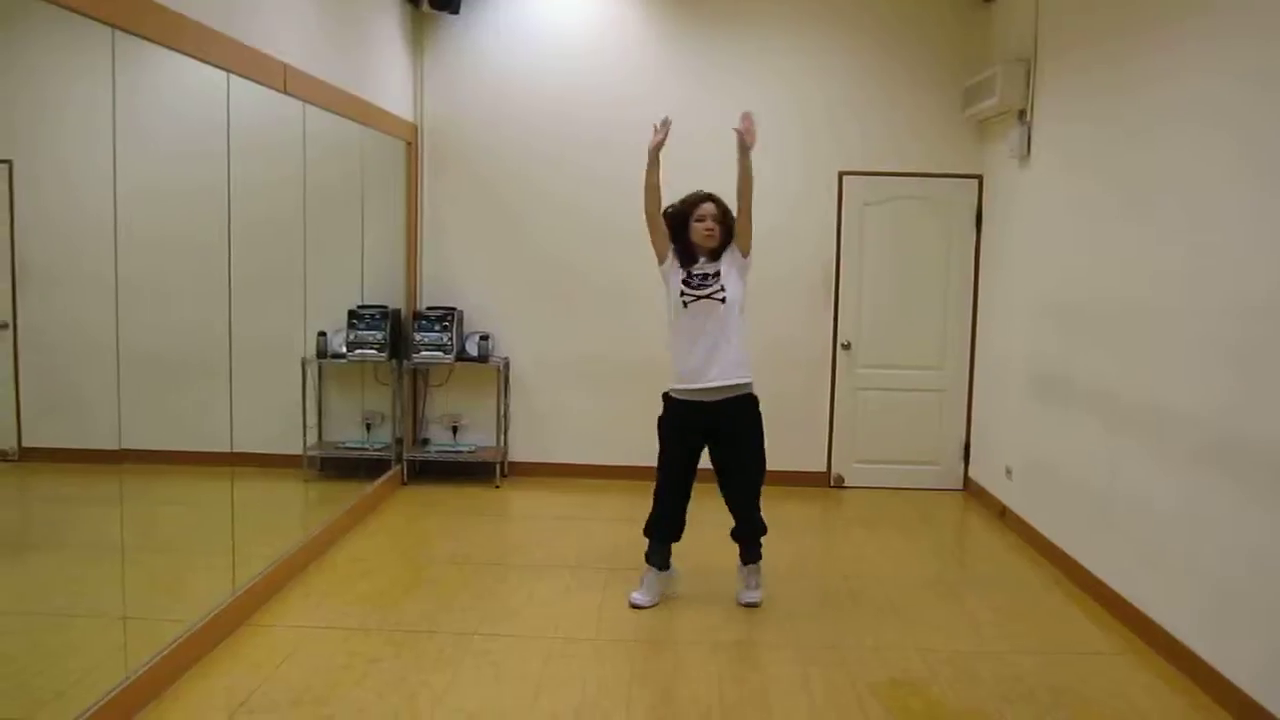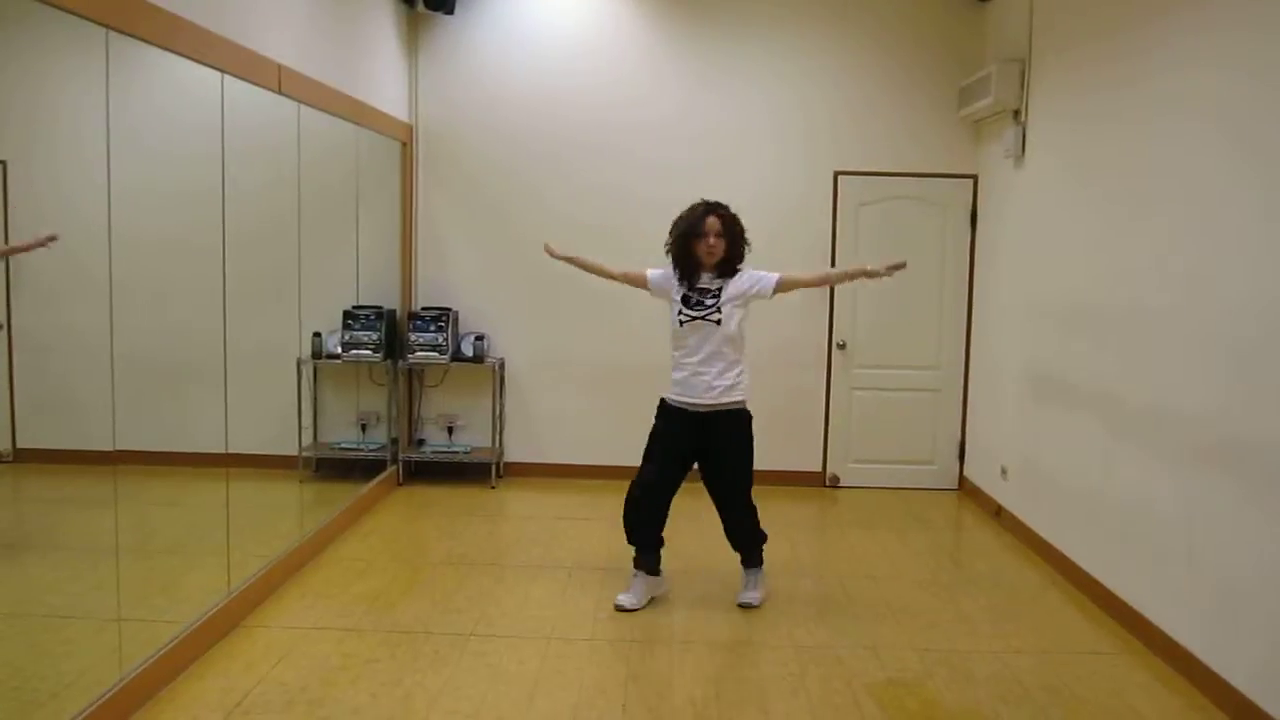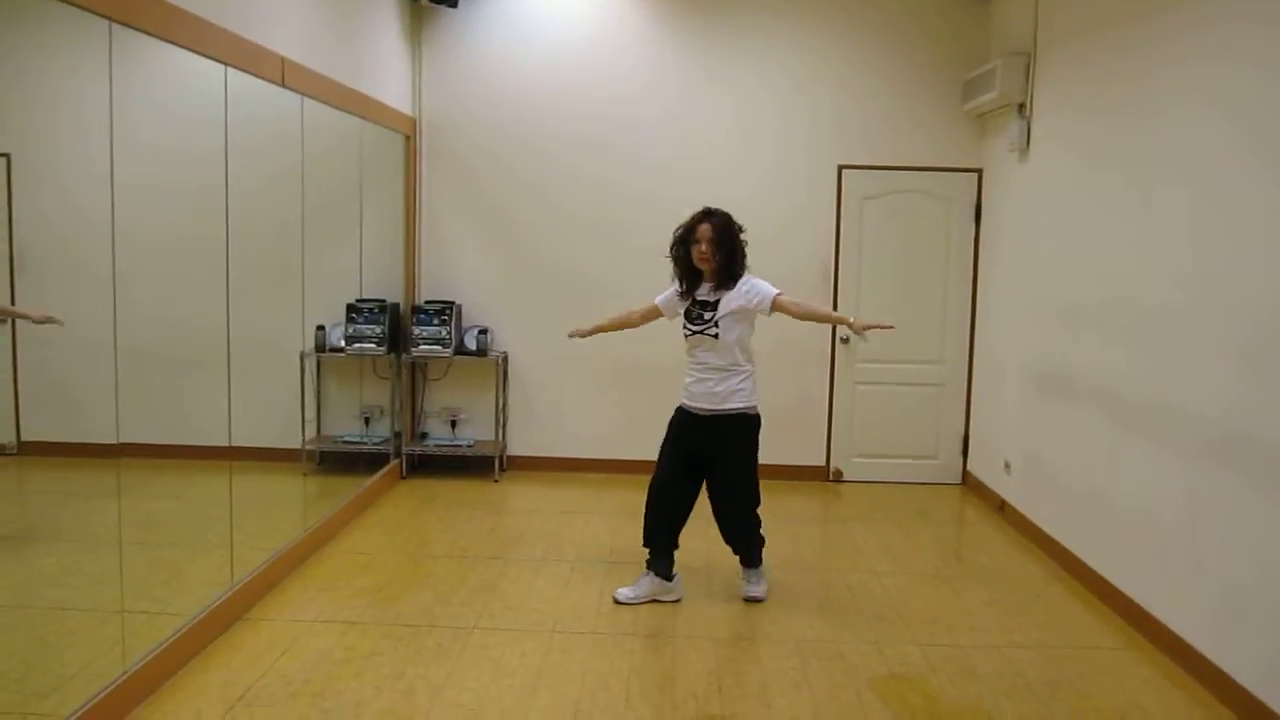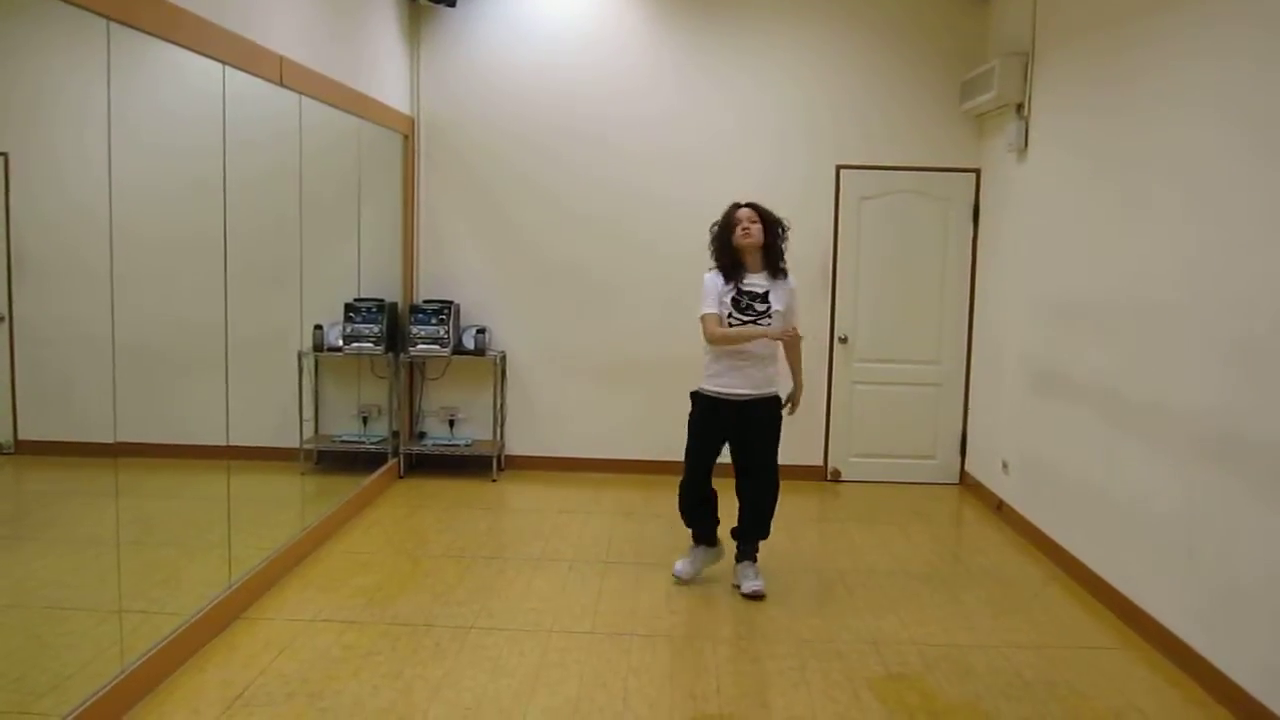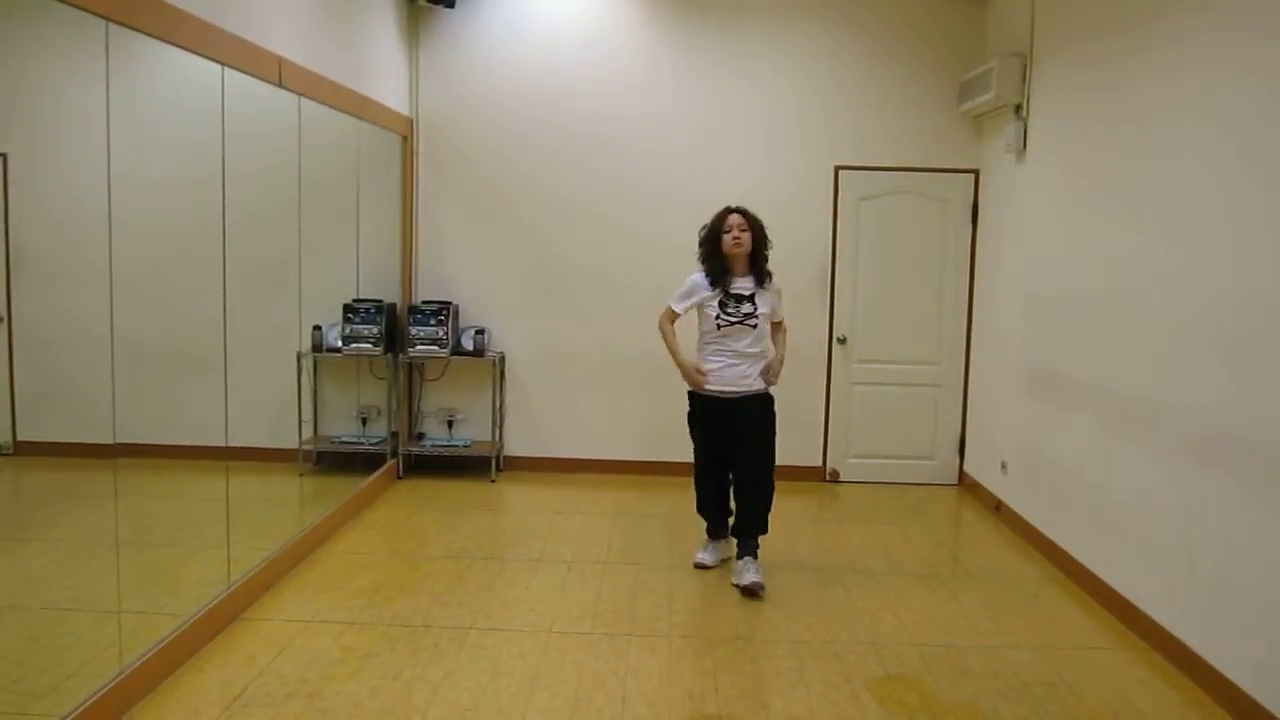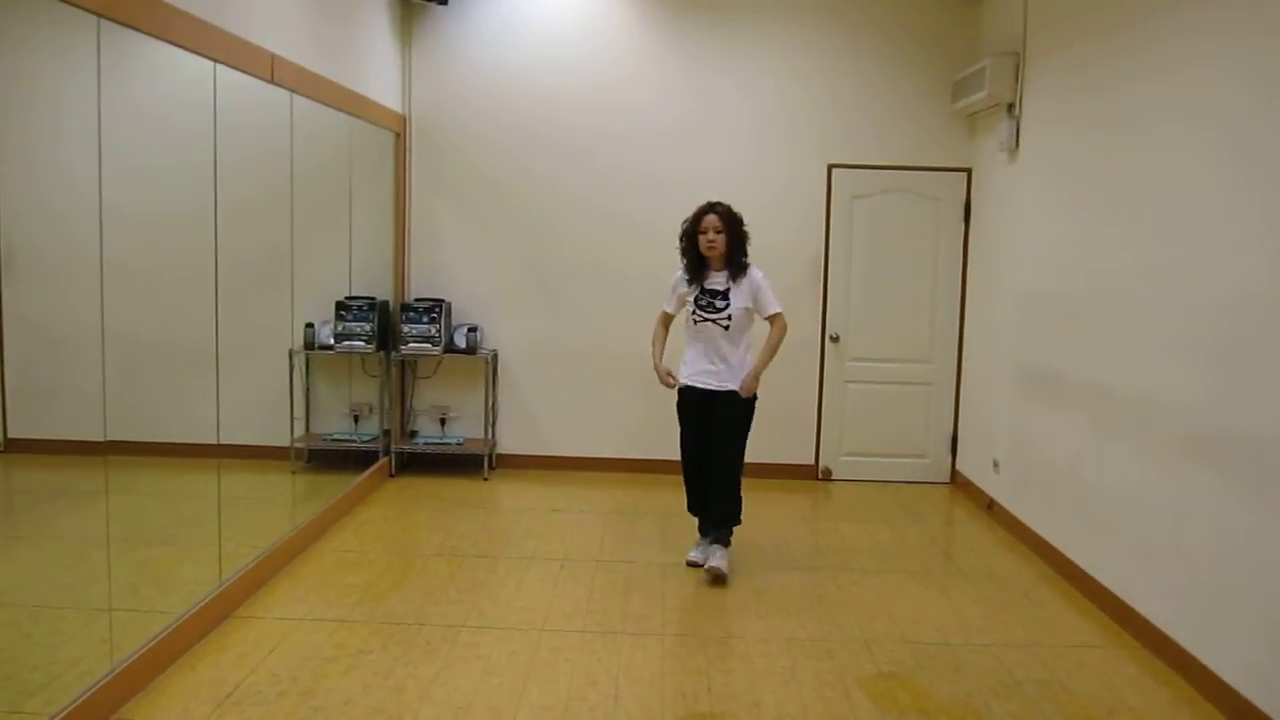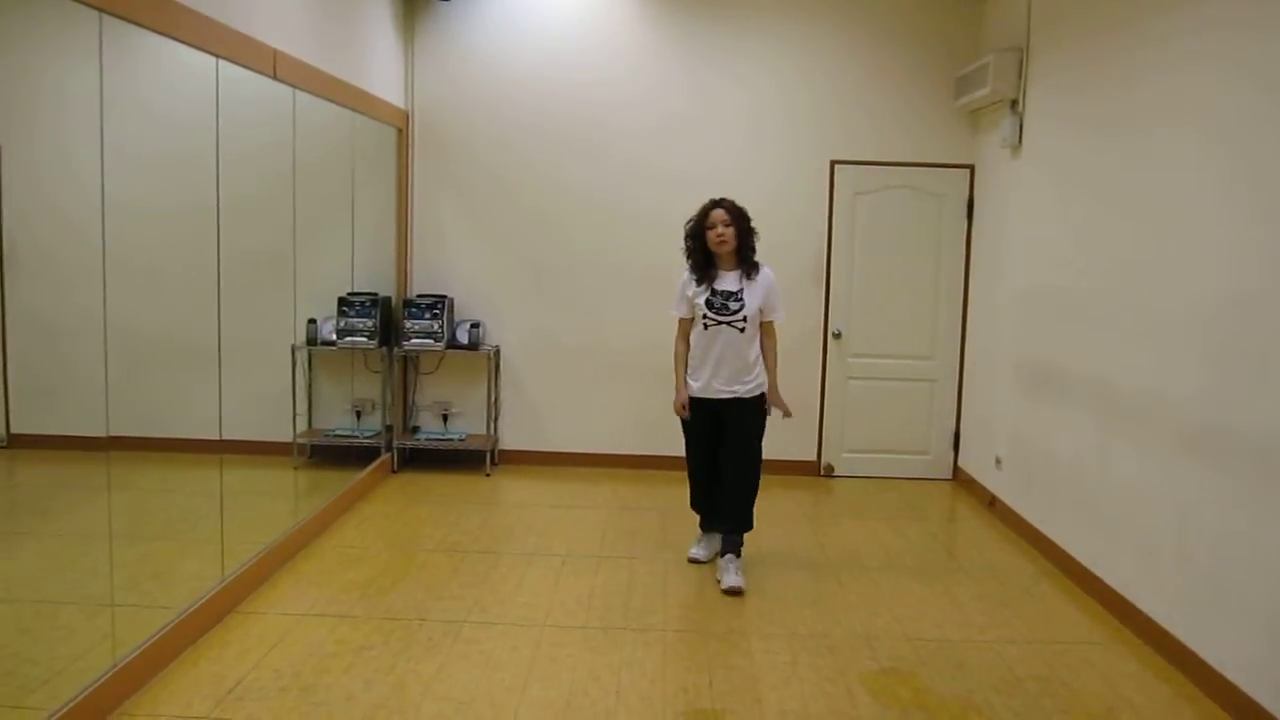
dt=0.5s
person 1, frame 1
left shoulder: (734, 263)
right shoulder: (673, 265)
left elbow: (745, 208)
right elbow: (654, 213)
left wrist: (744, 153)
right wrist: (654, 156)
left hip: (734, 399)
right hip: (683, 400)
left knee: (743, 488)
right knee: (671, 489)
left ankle: (750, 567)
right ankle: (657, 571)
person 1, frame 2
left shoulder: (745, 281)
right shoulder: (674, 278)
left elbow: (803, 280)
right elbow: (621, 276)
left wrist: (864, 272)
right wrist: (568, 258)
left hip: (726, 411)
right hip: (678, 408)
left knee: (735, 499)
right knee: (646, 492)
left ankle: (753, 572)
right ankle: (648, 573)
person 1, frame 3
left shoulder: (745, 289)
right shoulder: (683, 291)
left elbow: (792, 305)
right elbow: (639, 315)
left wrist: (847, 320)
right wrist: (593, 329)
left hip: (734, 416)
right hip: (690, 413)
left knee: (735, 501)
right knee: (664, 492)
left ankle: (753, 569)
right ankle: (660, 576)
person 1, frame 4
left shoulder: (782, 283)
right shoulder: (715, 279)
left elbow: (789, 337)
right elbow: (712, 333)
left wrist: (797, 383)
right wrist: (765, 332)
left hip: (761, 400)
right hip: (714, 397)
left knee: (758, 483)
right knee: (696, 477)
left ankle: (746, 561)
right ankle: (703, 545)
person 1, frame 5
left shoulder: (768, 284)
right shoulder: (701, 283)
left elbow: (778, 325)
right elbow: (665, 320)
left wrist: (778, 357)
right wrist: (683, 364)
left hip: (754, 397)
right hip: (709, 395)
left knee: (755, 475)
right knee: (710, 472)
left ankle: (747, 556)
right ankle: (717, 537)
person 1, frame 6
left shoulder: (750, 278)
right shoulder: (685, 279)
left elbow: (778, 326)
right elbow: (664, 322)
left wrist: (757, 371)
right wrist: (657, 360)
left hip: (734, 390)
right hip: (692, 388)
left knee: (724, 465)
right knee: (695, 465)
left ankle: (719, 543)
right ankle: (706, 535)
person 1, frame 7
left shoulder: (762, 279)
right shoulder: (693, 280)
left elbow: (767, 336)
right elbow: (683, 337)
left wrist: (773, 388)
right wrist: (680, 387)
left hip: (746, 395)
right hip: (701, 394)
left knee: (740, 473)
right knee: (702, 469)
left ankle: (731, 555)
right ankle: (710, 531)
